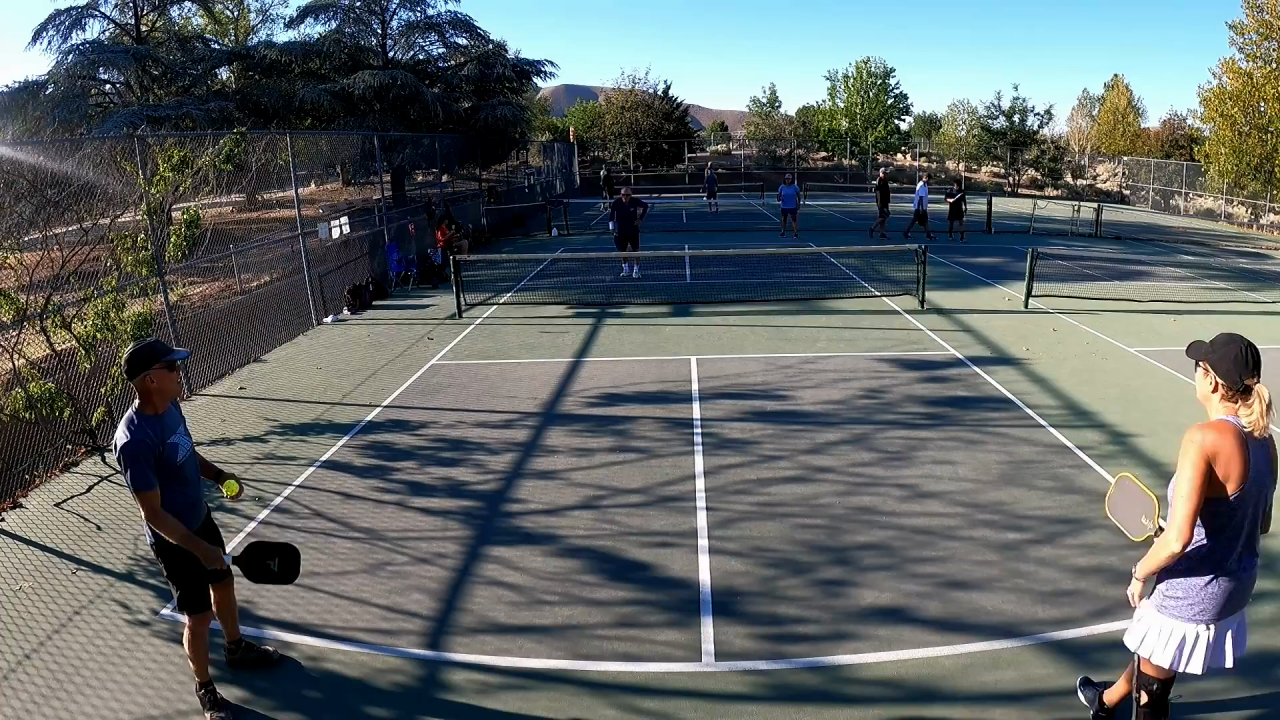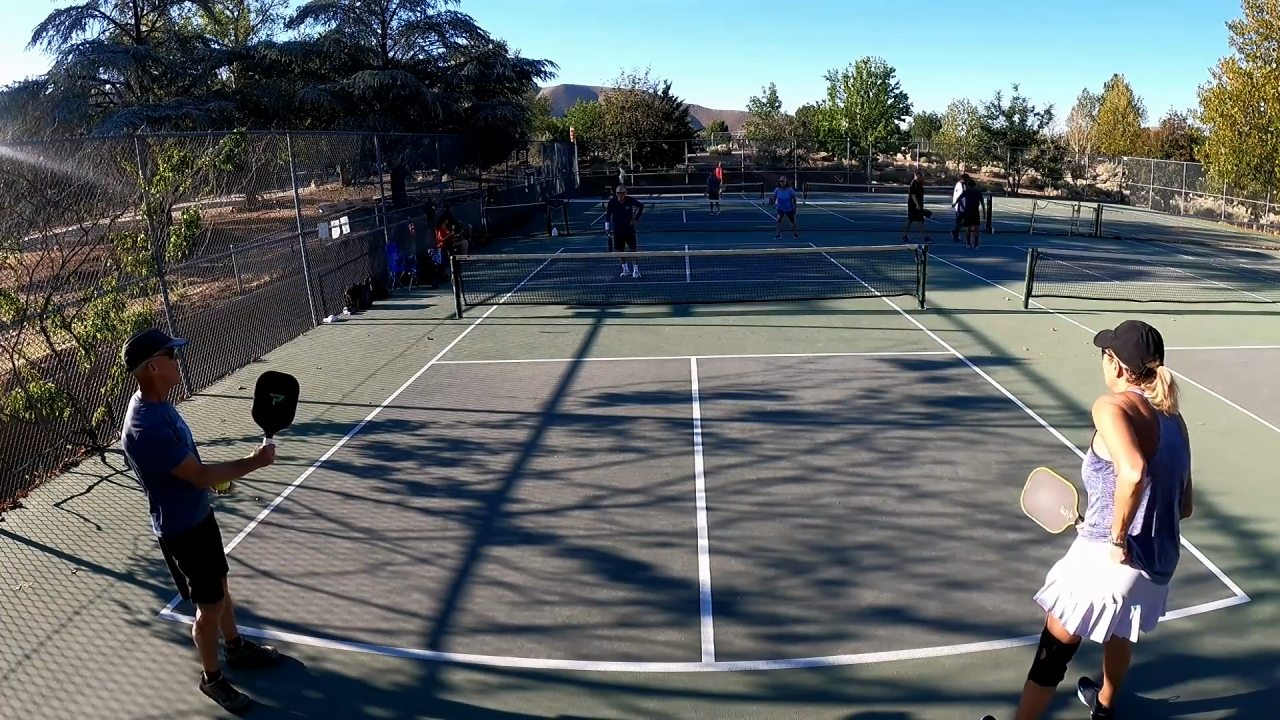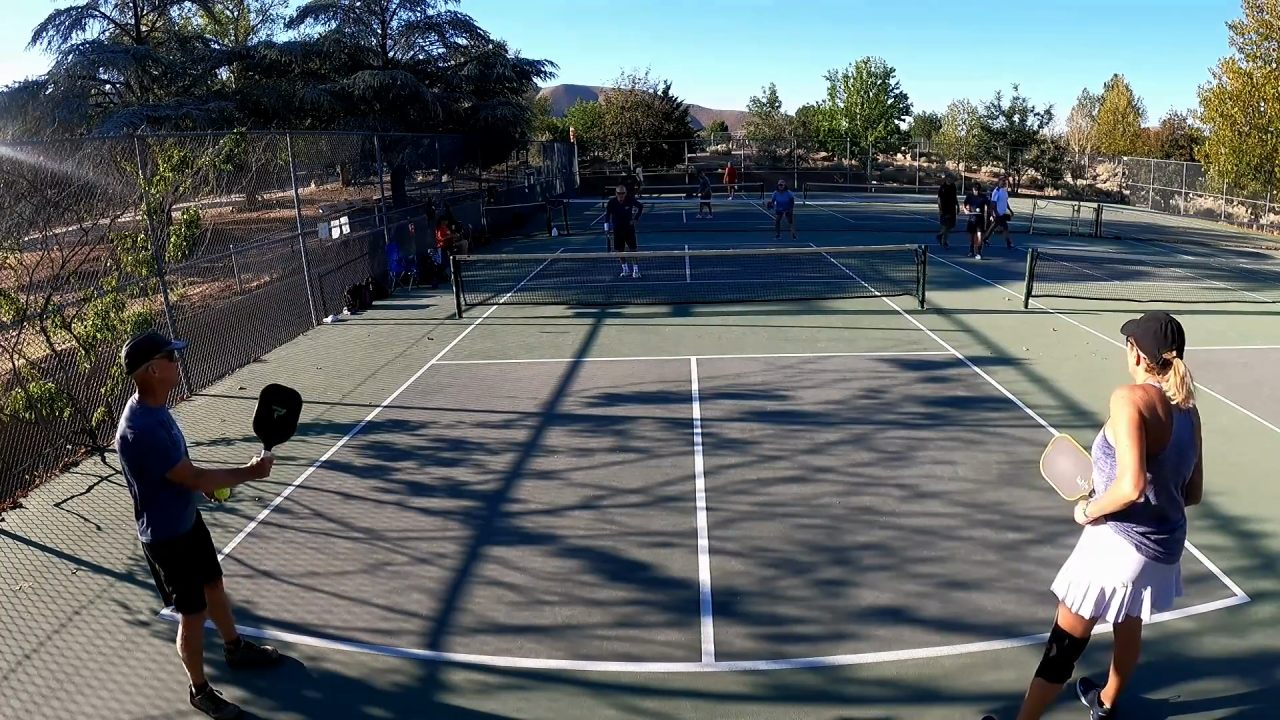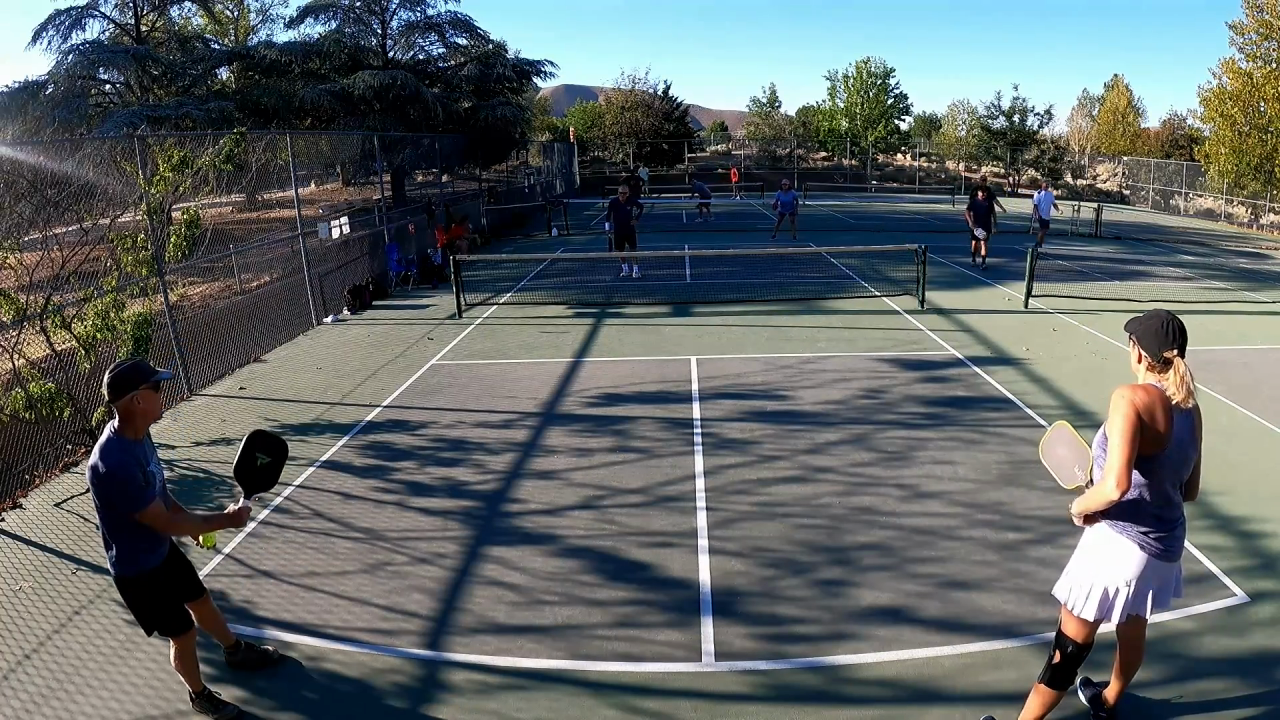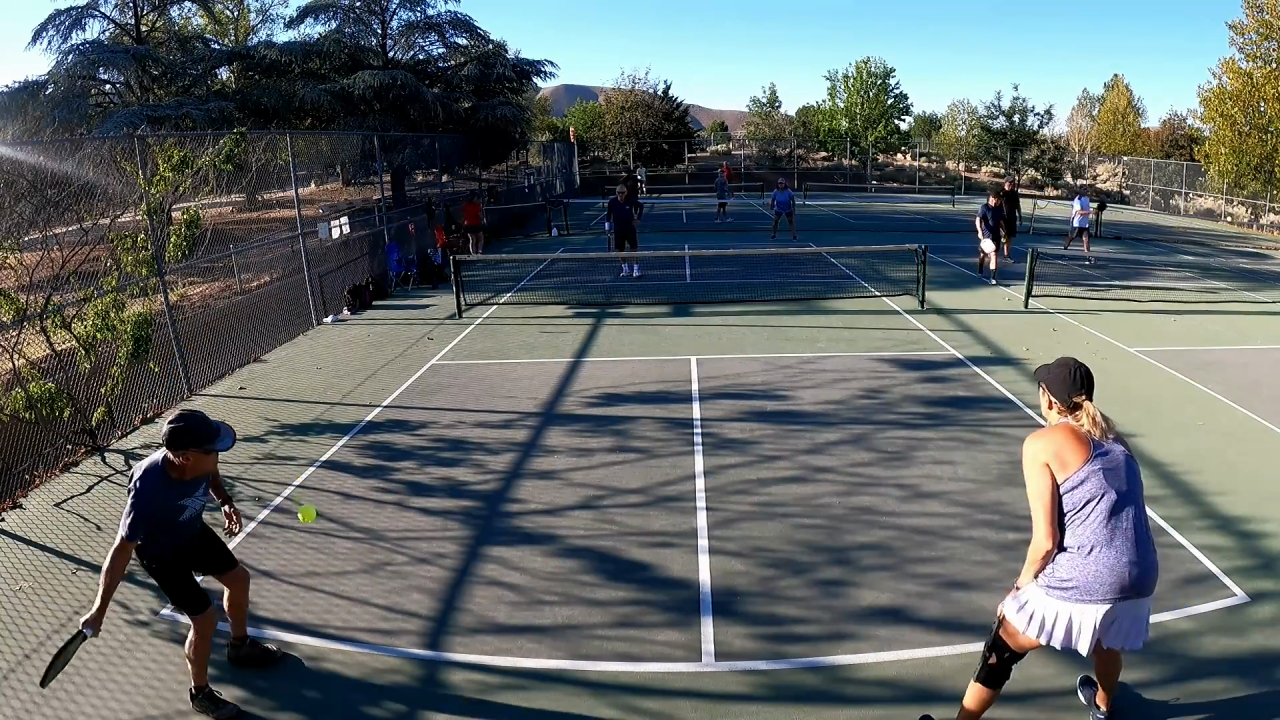
dt=1s
person 1, frame 1
left shoulder: (1204, 438)
right shoulder: (1263, 441)
left elbow: (1177, 540)
right elbow: (1261, 525)
left wrist: (1140, 573)
left hip: (1191, 593)
right hip: (1233, 588)
right knee: (1152, 660)
person 1, frame 2
left shoulder: (1112, 406)
right shoulder: (1173, 419)
left elbow: (1133, 473)
right elbow: (1183, 505)
left wrist: (1117, 538)
left hip: (1105, 561)
right hip: (1157, 566)
left knee: (1053, 653)
right knee: (1117, 632)
person 1, frame 3
left shoulder: (1131, 397)
right shoulder: (1185, 409)
left elbow: (1132, 487)
right elbow: (1193, 492)
left wrist: (1088, 509)
left hip: (1117, 544)
right hip: (1163, 550)
left knee: (1063, 646)
right knee: (1128, 629)
person 1, frame 4
left shoulder: (1131, 398)
right shoulder: (1190, 409)
left elbow: (1114, 489)
right elbow: (1190, 490)
left wrist: (1080, 507)
left hip: (1121, 543)
right hip: (1165, 547)
left knee: (1069, 647)
right knee: (1132, 630)
person 1, frame 5
left shoulder: (1041, 443)
right shoulder: (1114, 440)
left elbow: (1046, 542)
left wrist: (1021, 586)
left hip: (1079, 588)
right hip: (1138, 584)
left knee: (1000, 653)
right knee: (1107, 637)
person 2, frame 1
left shoulder: (170, 407)
right shoulder: (134, 441)
right elbow: (154, 515)
left wrist: (218, 474)
right wrist: (200, 549)
left hip: (199, 517)
right hip: (174, 539)
left knee: (224, 587)
right knee: (199, 616)
left ankle: (237, 649)
right ankle: (205, 689)
person 2, frame 2
left shoulder: (158, 403)
right shoulder: (146, 427)
right elbow: (199, 476)
left wrist: (215, 476)
right wrist: (253, 462)
left hip: (199, 515)
right hip: (181, 529)
left knee: (220, 586)
right knee: (210, 606)
left ankle: (236, 648)
right ankle: (211, 678)
person 2, frame 3
left shoulder: (154, 407)
right shoulder: (140, 430)
right elbow: (193, 480)
left wrist: (204, 475)
right wrist: (249, 472)
left hip: (187, 520)
right hip: (166, 536)
left knee: (213, 586)
right knee: (194, 615)
left ankle: (236, 648)
person 2, frame 4
left shoulder: (138, 433)
right shoulder: (114, 464)
right elbow: (166, 524)
left wrist: (190, 519)
right wrist: (224, 520)
left hip: (163, 550)
right hip: (138, 569)
left knee: (201, 601)
right knee: (184, 634)
left ankle: (236, 651)
person 2, frame 5
left shoulder: (201, 462)
right shoulder: (149, 490)
right elbow: (122, 552)
left wrist: (226, 501)
right wrist: (99, 609)
left hip: (190, 529)
right hip: (161, 552)
left knee: (238, 578)
right knee: (204, 617)
left ankle: (242, 647)
right ankle: (200, 693)
